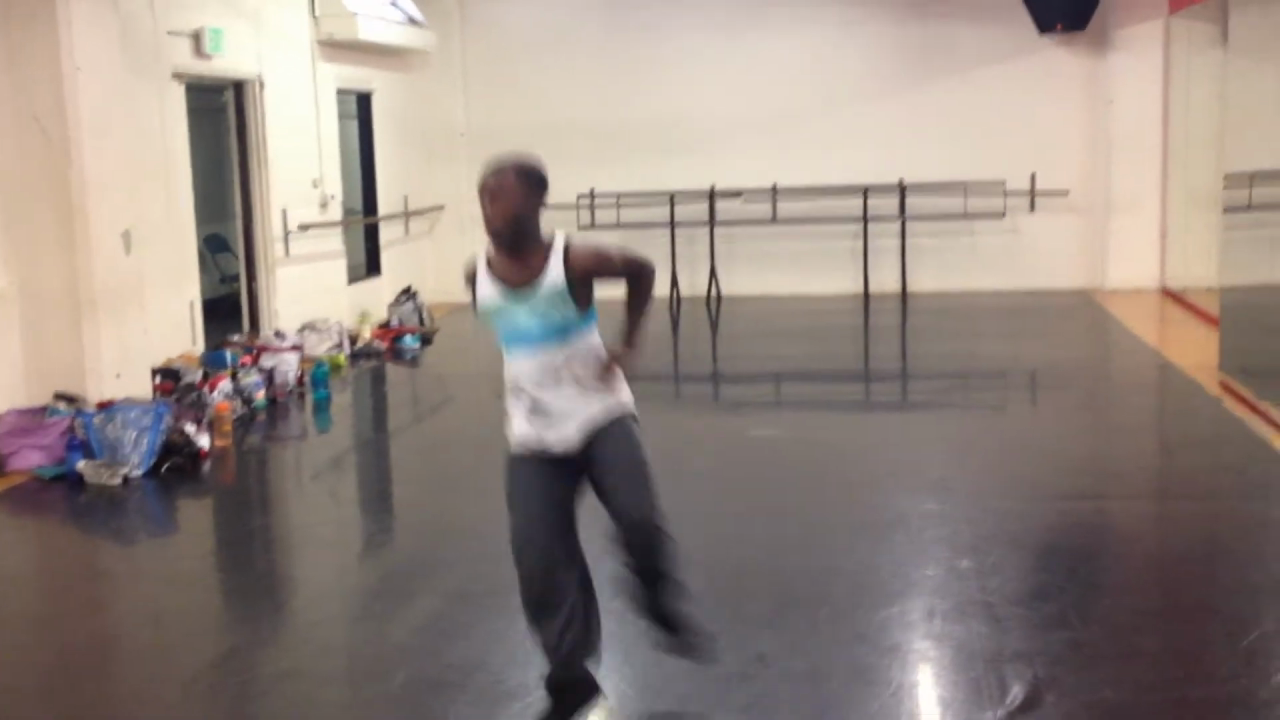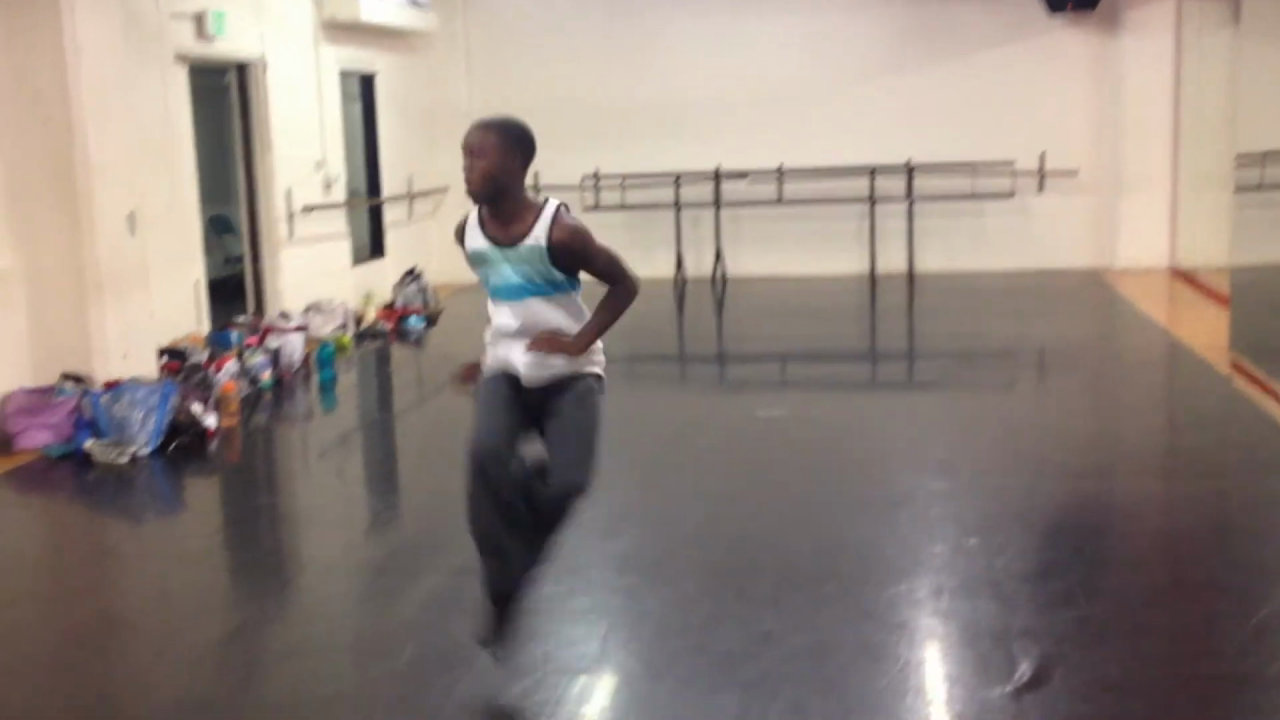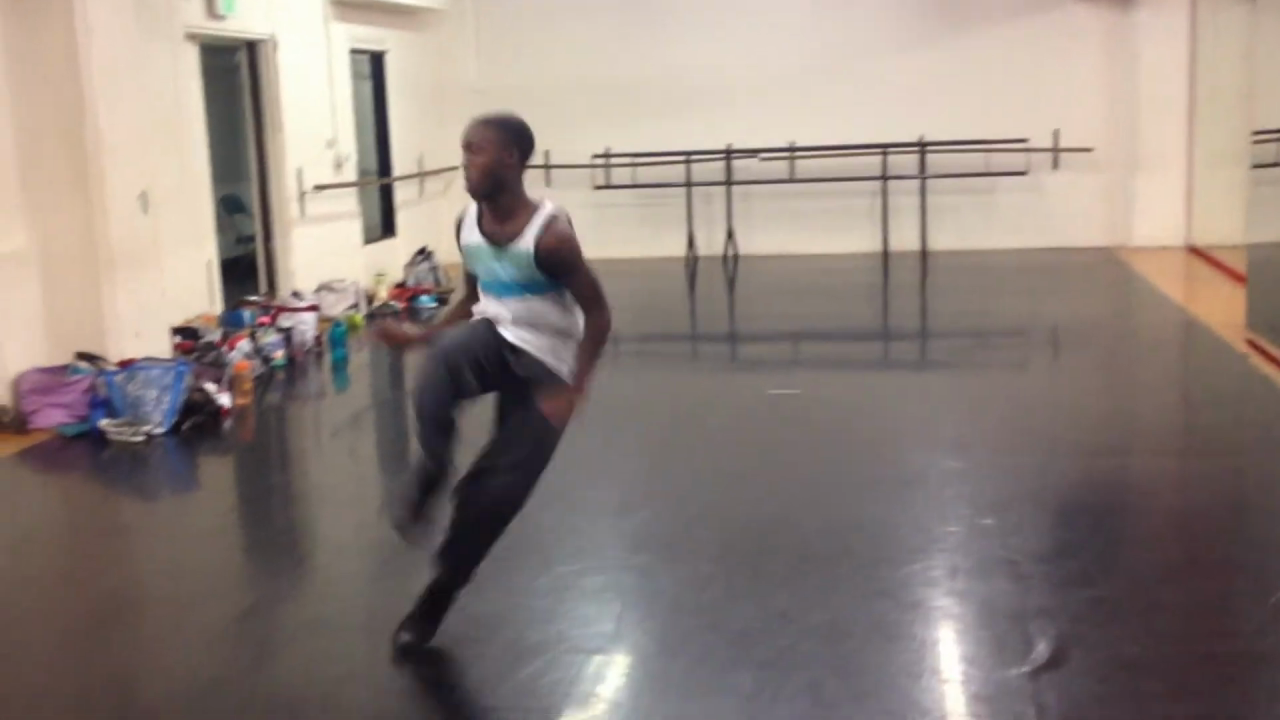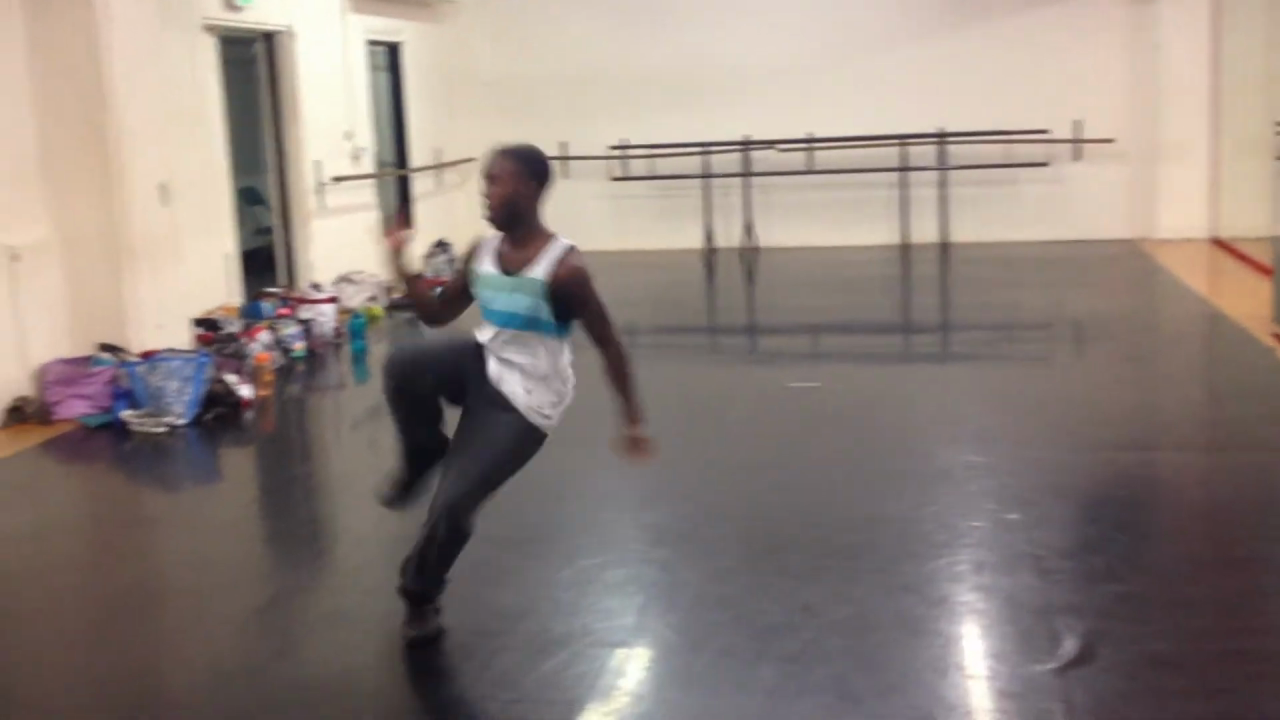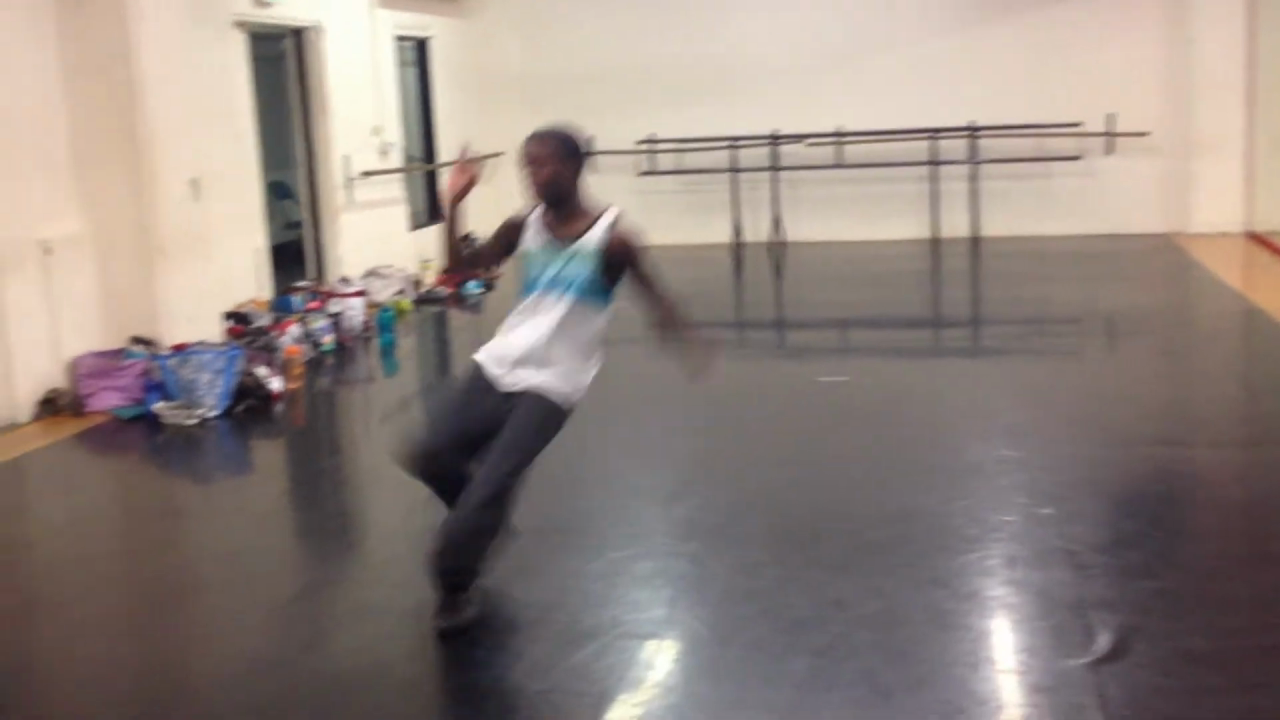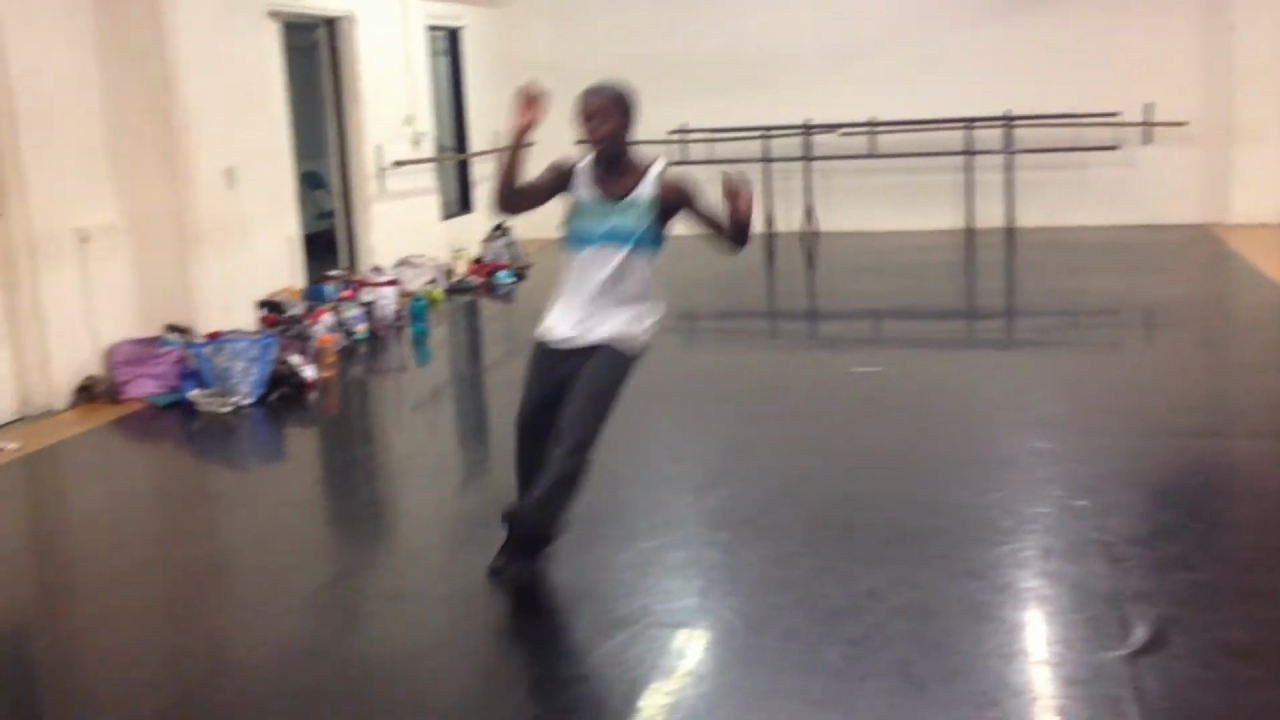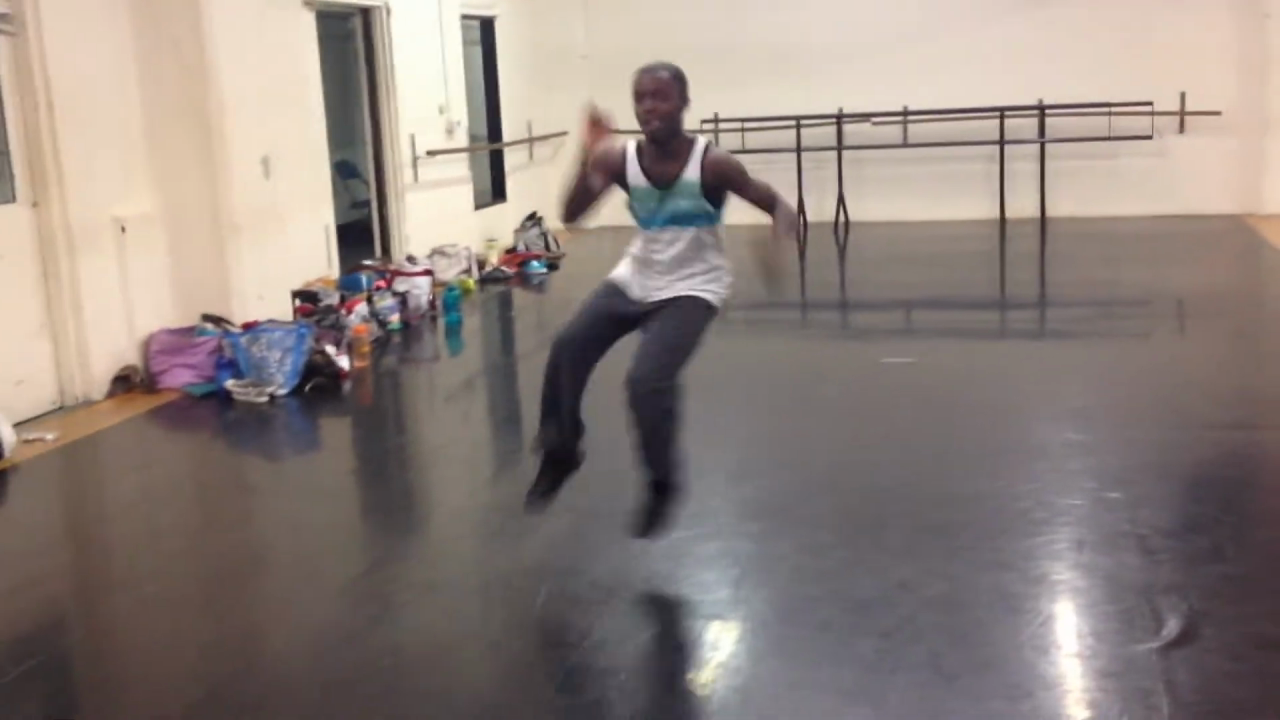
dt=0.1s
person 1, frame 1
left shoulder: (575, 261)
right shoulder: (478, 277)
left elbow: (641, 268)
left wrist: (624, 343)
left hip: (600, 419)
right hip: (533, 436)
left knee: (640, 524)
right knee: (541, 561)
left ankle: (662, 607)
person 1, frame 2
left shoulder: (561, 229)
right shoulder: (467, 230)
left elbow: (625, 285)
left wrist: (582, 339)
right wrist: (488, 355)
left hip: (570, 372)
right hip: (506, 371)
left knee: (563, 480)
right knee: (486, 456)
left ankle: (520, 561)
right ankle: (503, 589)
person 1, frame 3
left shoulder: (552, 234)
right shoulder: (467, 223)
left elbow: (598, 311)
left wrist: (573, 391)
right wrist: (425, 334)
left hip: (545, 364)
right hip: (490, 341)
left knee: (499, 492)
right knee: (441, 368)
left ankle: (437, 598)
right ankle: (434, 475)
person 1, frame 4
left shoulder: (565, 267)
right shoulder: (482, 252)
left elbow: (608, 343)
right elbow: (436, 314)
left wrist: (632, 419)
right wrist: (404, 272)
left hip: (527, 398)
right hip: (482, 366)
left knee: (452, 506)
right knee: (405, 366)
left ankle: (420, 594)
right ankle: (426, 454)
person 1, frame 5
left shoulder: (611, 238)
right shoulder: (523, 226)
left elbow: (655, 301)
right elbow: (460, 267)
left wrist: (687, 342)
right wrist: (455, 205)
left hip: (549, 384)
right hip: (499, 363)
left knee: (490, 488)
right knee: (431, 457)
left ankle: (455, 583)
person 1, frame 6
left shoulder: (663, 185)
right shoulder: (570, 174)
left elbow: (731, 239)
right elbow: (509, 203)
left wrist: (741, 216)
right wrist: (519, 139)
left hip: (620, 330)
right hip: (566, 322)
left knee: (571, 439)
right knee: (532, 427)
left ankle: (529, 536)
right ankle: (525, 525)
person 1, frame 7
left shoulder: (713, 163)
right shoulder: (618, 158)
left elbow: (770, 200)
right elbow: (572, 215)
left wrist: (786, 223)
right wrist: (590, 162)
left hip: (690, 289)
right hip: (635, 278)
left knee: (646, 381)
right knee: (566, 351)
left ankle: (661, 486)
right ankle: (559, 454)
